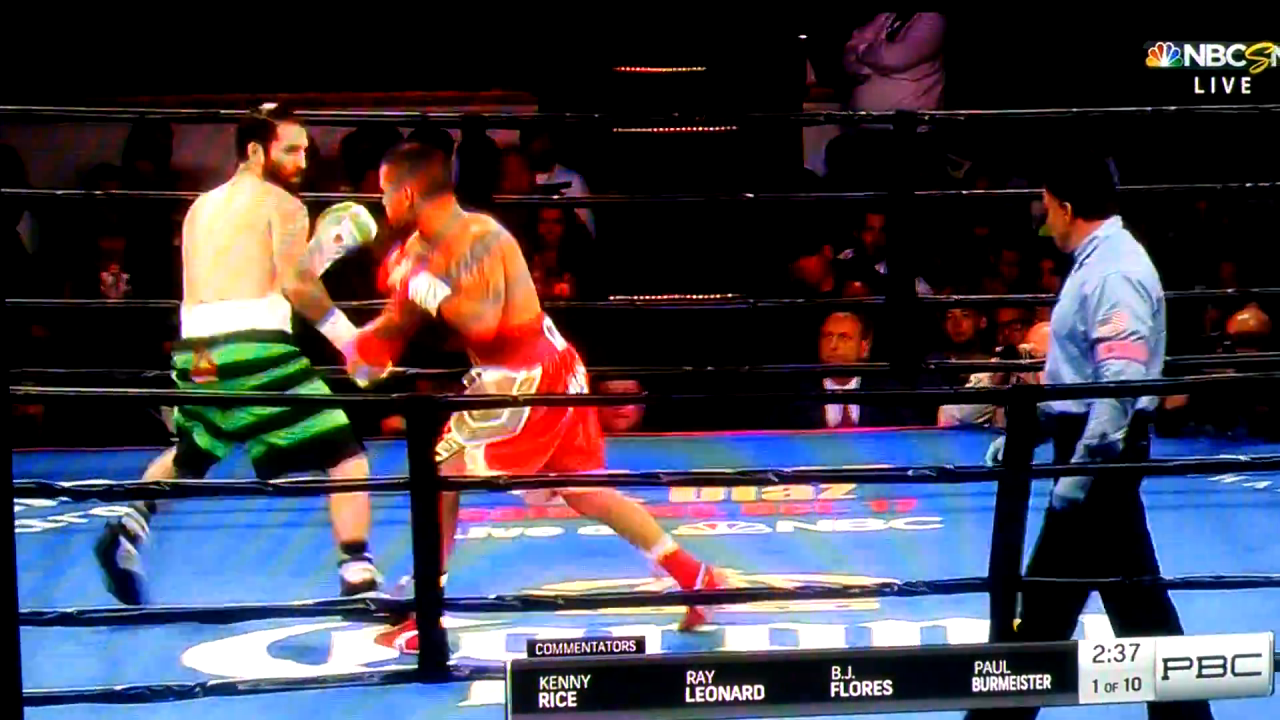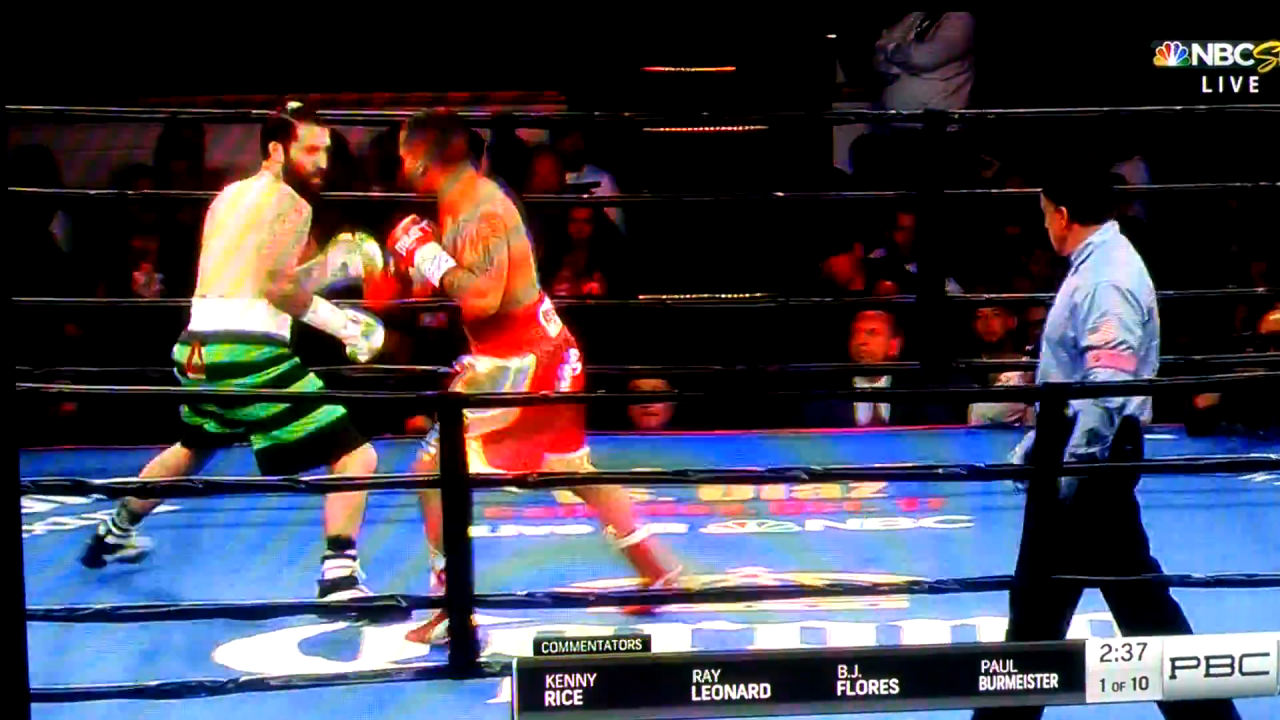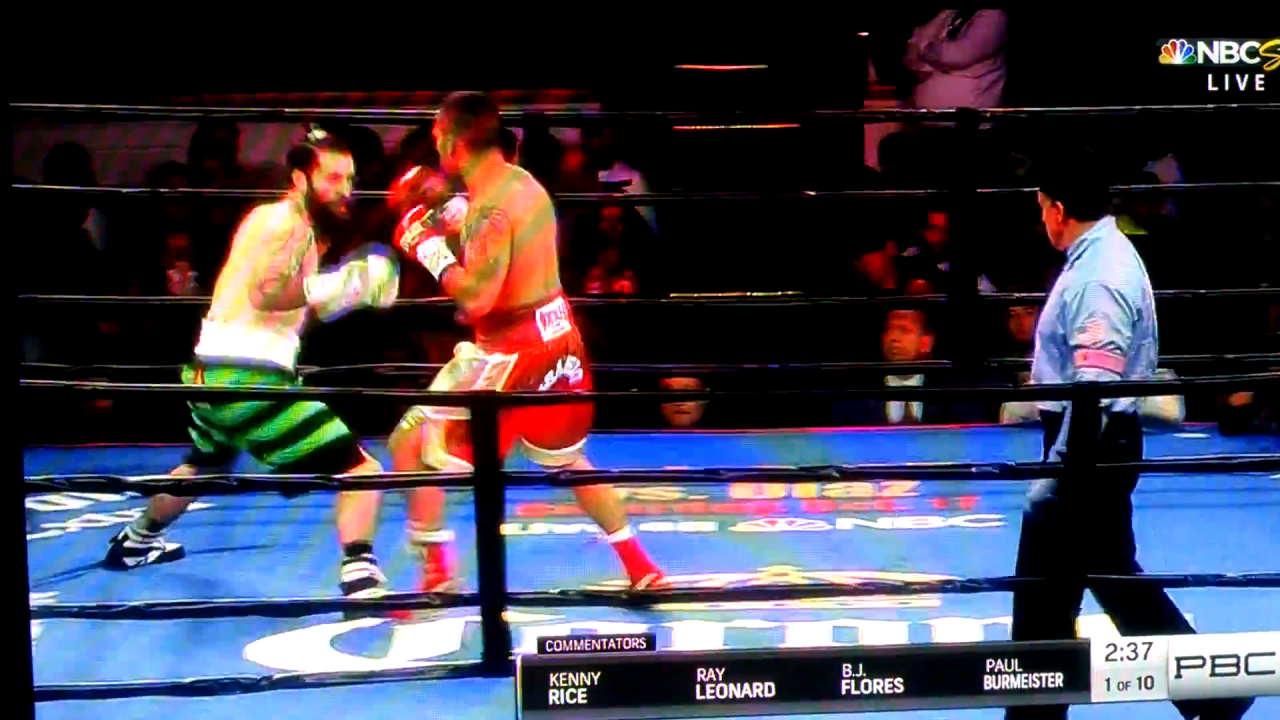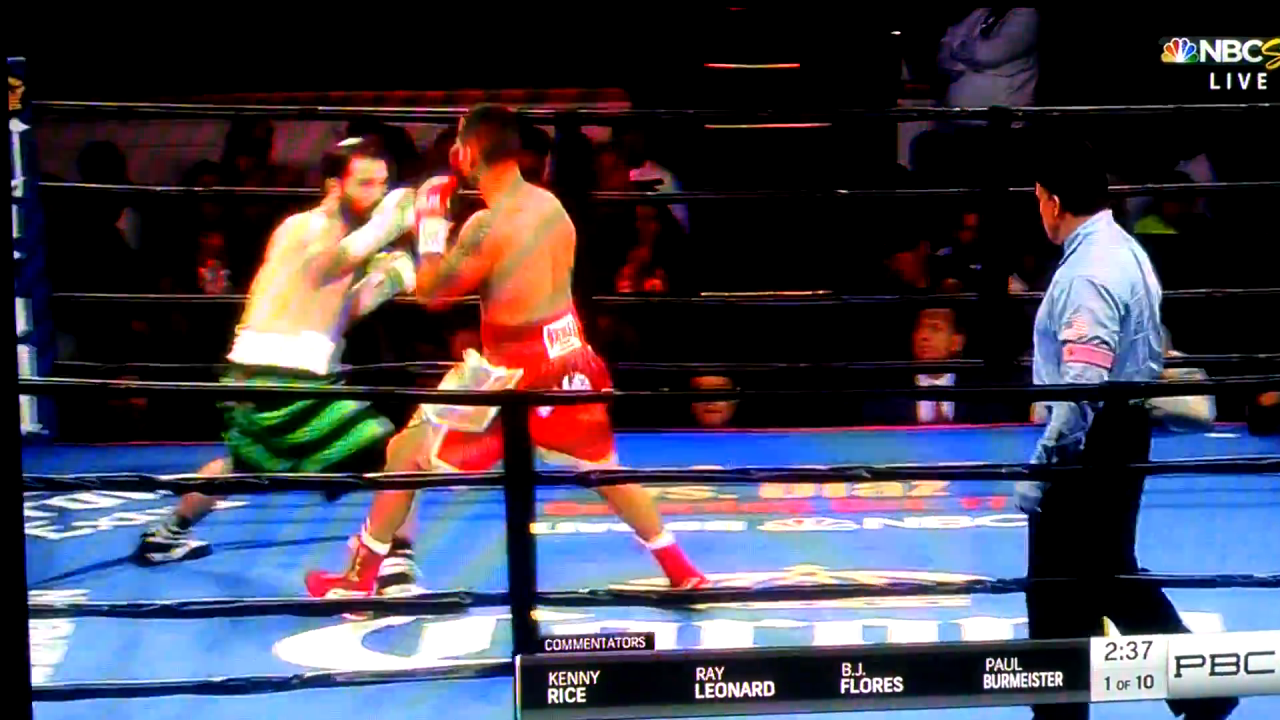
dt=0.1s
person 1, frame 1
left shoulder: (1114, 271)
right shoulder: (1095, 263)
left elbow: (1123, 384)
left wrist: (1080, 466)
left hip: (1100, 452)
right hip: (1091, 444)
left knee: (1049, 594)
right knee: (1131, 588)
person 1, frame 2
left shoulder: (1105, 279)
right shoulder: (1099, 267)
left elbow: (1109, 386)
left wrist: (1069, 470)
right wrist: (1037, 439)
left hip: (1092, 455)
right hip: (1096, 450)
left knee: (1040, 596)
right knee: (1133, 586)
person 1, frame 3
left shoulder: (1096, 275)
right shoulder: (1106, 258)
left elbow: (1095, 387)
left wrist: (1054, 470)
right wrist: (1058, 447)
left hip: (1090, 449)
right hip: (1100, 447)
left knee: (1043, 597)
right knee: (1118, 584)
person 1, frame 4
left shoulder: (1087, 272)
right shoulder: (1122, 249)
left elbow: (1082, 382)
left wrist: (1043, 463)
left hip: (1094, 441)
right hip: (1126, 432)
left knee: (1057, 590)
right knee: (1115, 575)
person 2, frame 1
left shoulder: (477, 238)
right shoulder: (425, 244)
left elbow: (482, 321)
right elbow: (400, 318)
left wrist: (419, 283)
left hip: (526, 373)
right hip: (531, 371)
left knee: (441, 478)
right knee: (585, 492)
right ankle: (692, 574)
person 2, frame 2
left shoulder: (482, 215)
right shoulder: (469, 201)
left elbow: (481, 301)
right elbow: (472, 268)
left wrist: (424, 254)
left hip: (516, 360)
right hip: (546, 348)
left knee: (440, 466)
right knee: (570, 468)
right ankle: (656, 568)
person 2, frame 3
left shoulder: (493, 208)
right shoulder: (521, 184)
left elbow: (476, 299)
left wrist: (428, 246)
right wrist: (439, 199)
left hip: (511, 351)
right hip: (554, 340)
left knee: (413, 447)
right knee: (569, 460)
left ankle: (436, 575)
right ankle: (641, 569)
person 2, frame 4
left shoulder: (489, 225)
right shoulder: (545, 203)
left elbow: (434, 288)
left wrist: (430, 222)
left hip: (512, 368)
right hip: (567, 353)
left knee: (406, 455)
right knee: (602, 469)
left ankle: (364, 580)
right ankle: (681, 571)
person 3, frame 1
left shoulder: (202, 207)
right shoulder: (283, 204)
right elbow: (297, 285)
right wrist: (348, 336)
left hip: (198, 357)
right hip: (256, 352)
left knee: (184, 459)
right knee: (348, 462)
left ankle: (128, 527)
right ankle: (360, 578)
person 3, frame 2
left shoulder: (232, 195)
right shoulder: (285, 202)
right elbow: (276, 286)
left wrist: (329, 272)
right wrist: (337, 315)
left hip: (202, 348)
right hip: (249, 354)
left knee: (193, 445)
right knee: (354, 457)
left ankle: (115, 533)
right ankle: (340, 578)
person 3, frame 3
left shoulder: (264, 218)
right shoulder: (293, 227)
left elbow: (299, 307)
right elbow: (265, 294)
left wrist: (347, 291)
right wrist: (343, 285)
left hip: (212, 370)
right hip: (251, 376)
left knee: (204, 464)
right knee: (359, 470)
left ankle: (137, 540)
right ankle: (360, 577)
person 3, frame 4
left shoulder: (298, 227)
right shoulder: (322, 231)
left elbow: (341, 307)
right elbow: (322, 270)
left wrist: (382, 283)
right wrist: (385, 223)
left hip: (252, 375)
right hip: (290, 381)
left knee: (240, 464)
left ankle: (164, 536)
right ankle: (395, 578)
